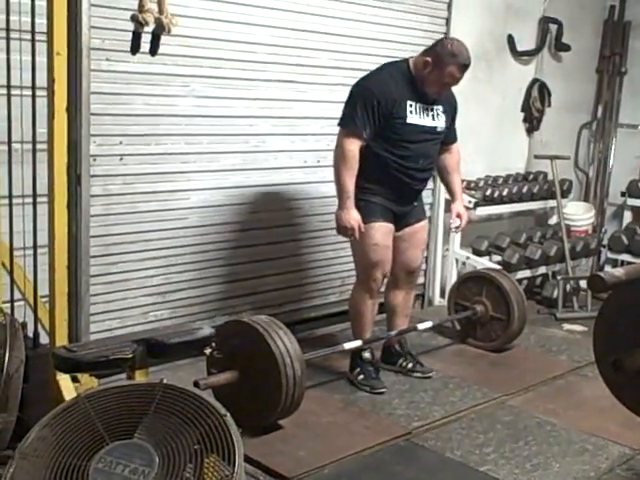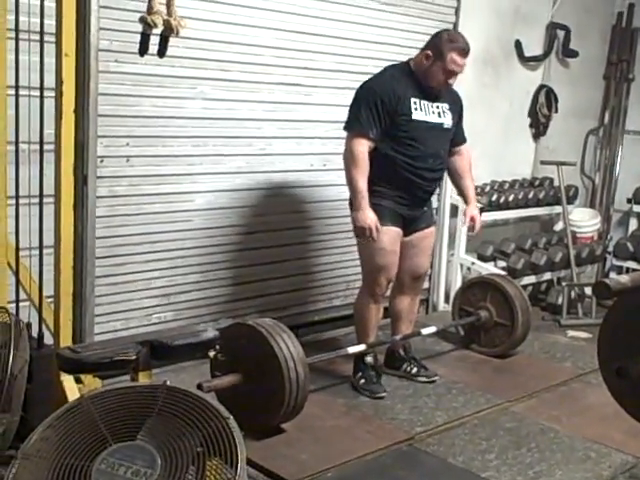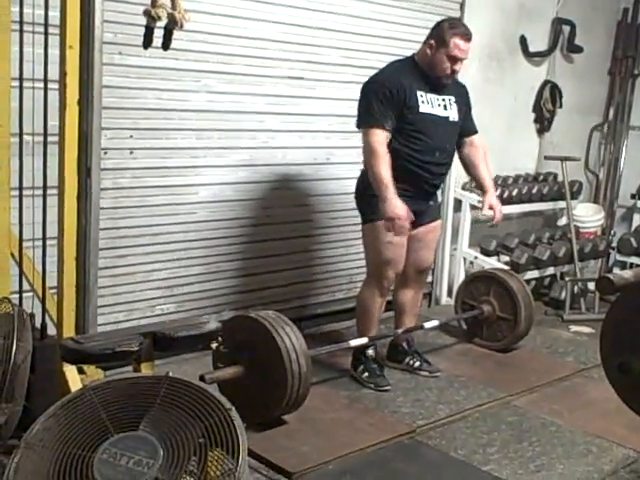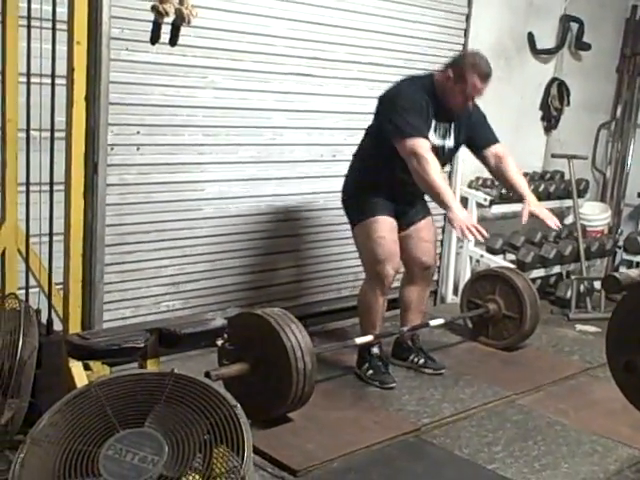
dt=0.3s
person 1, frame 1
left shoulder: (446, 99)
right shoulder: (378, 87)
left elbow: (448, 150)
right elbow: (348, 145)
left wrist: (457, 197)
right wrist: (346, 205)
left hip: (411, 201)
right hip: (372, 199)
left knee: (408, 274)
right knee: (373, 277)
left ankle: (396, 350)
right ankle: (361, 358)
person 1, frame 2
left shoulder: (451, 99)
right shoulder: (382, 88)
left elbow: (458, 152)
right elbow: (357, 148)
left wrist: (470, 200)
right wrist: (362, 205)
left hip: (421, 205)
right hip: (382, 203)
left knee: (413, 280)
right knee: (378, 283)
left ankle: (399, 354)
right ankle: (363, 363)
person 1, frame 3
left shoulder: (457, 91)
right shoulder: (390, 82)
left elbow: (471, 144)
right elbow: (375, 142)
left wrist: (489, 190)
right wrist: (387, 197)
left hip: (427, 198)
right hip: (390, 197)
left knee: (417, 274)
right knee: (384, 276)
left ankle: (402, 348)
right ankle: (364, 355)
person 1, frame 4
left shoulder: (467, 110)
right shoulder: (407, 98)
left elbow: (497, 156)
right elbow: (419, 157)
left wrist: (528, 198)
right wrist: (453, 208)
left hip: (409, 197)
right hip: (370, 194)
left knee: (423, 265)
right knee: (384, 271)
left ankle: (406, 346)
right ankle: (368, 354)
